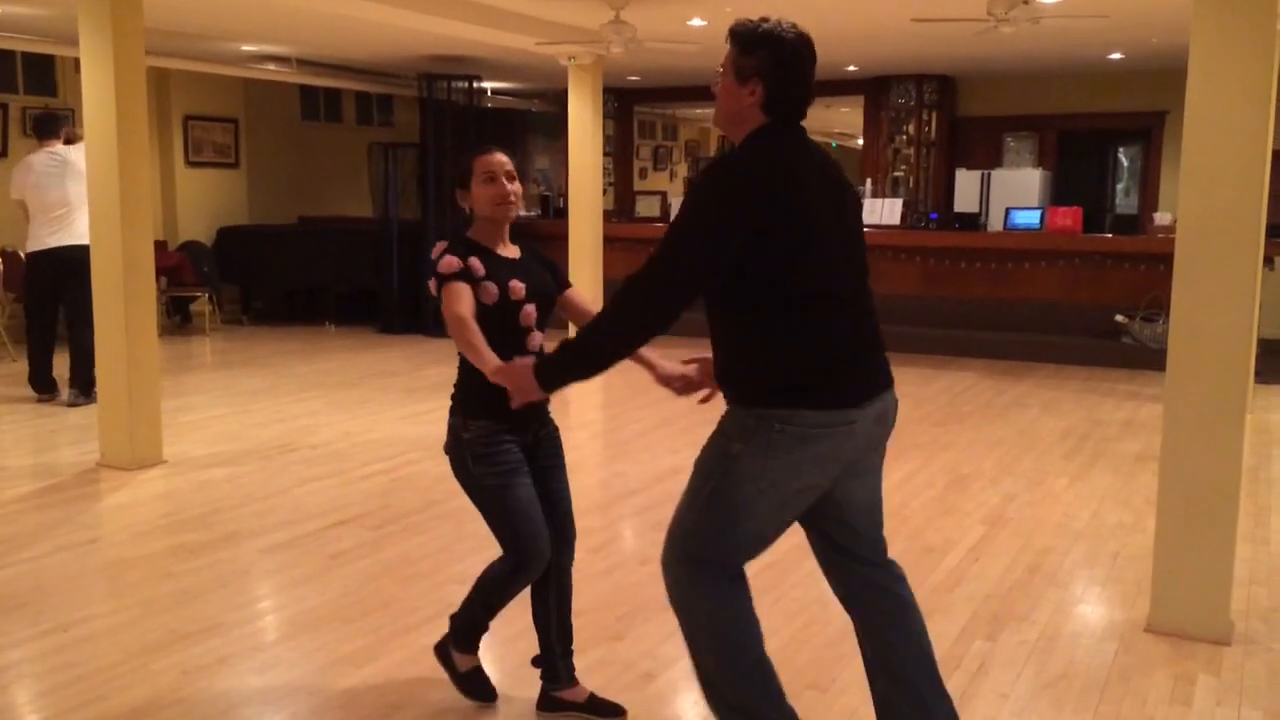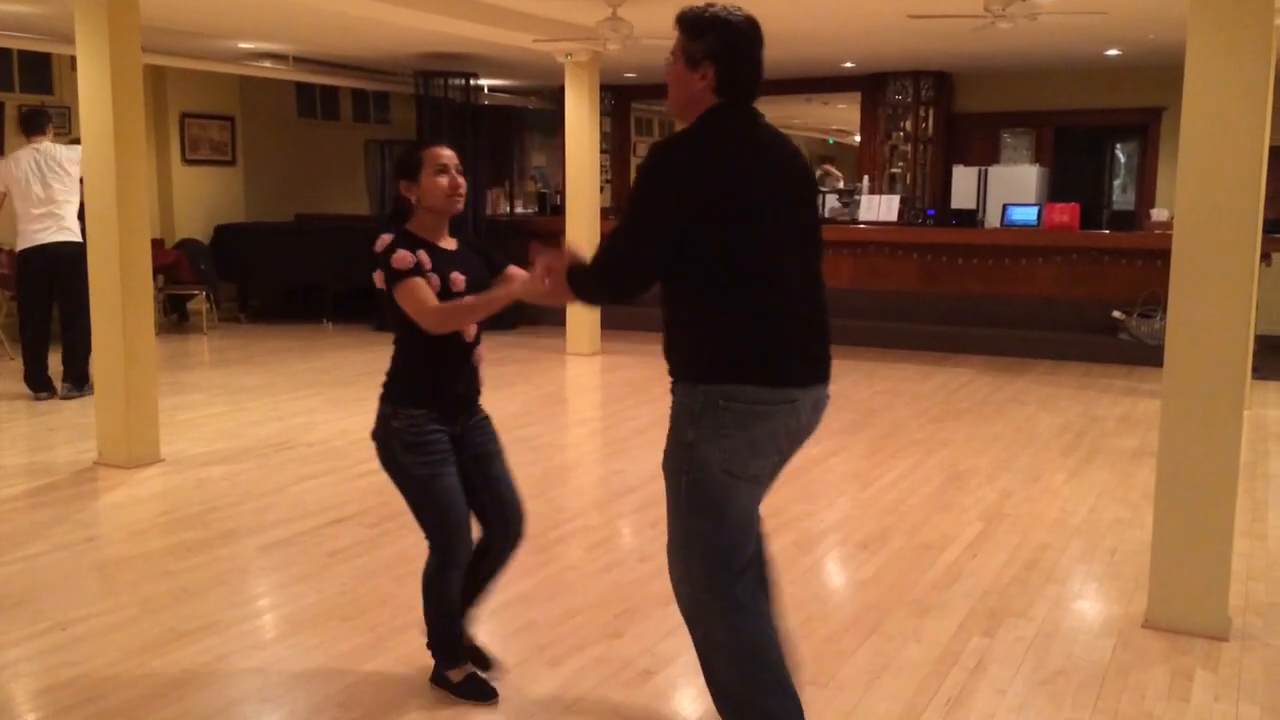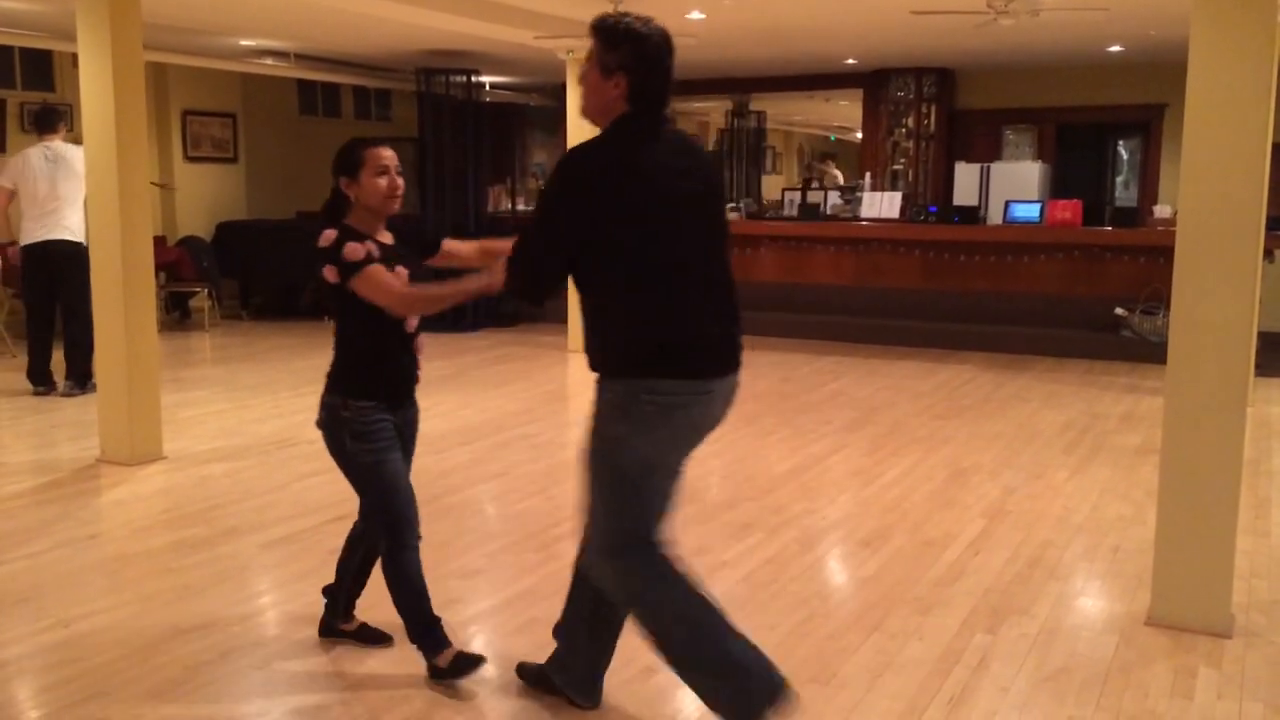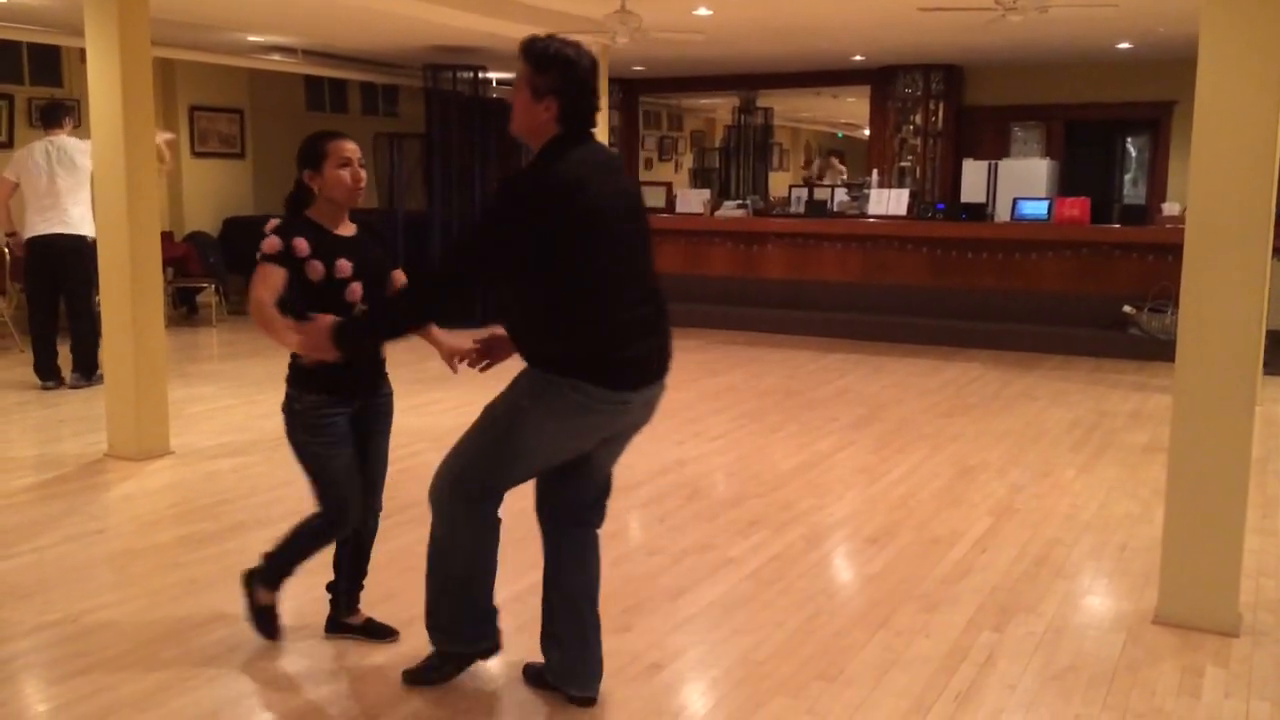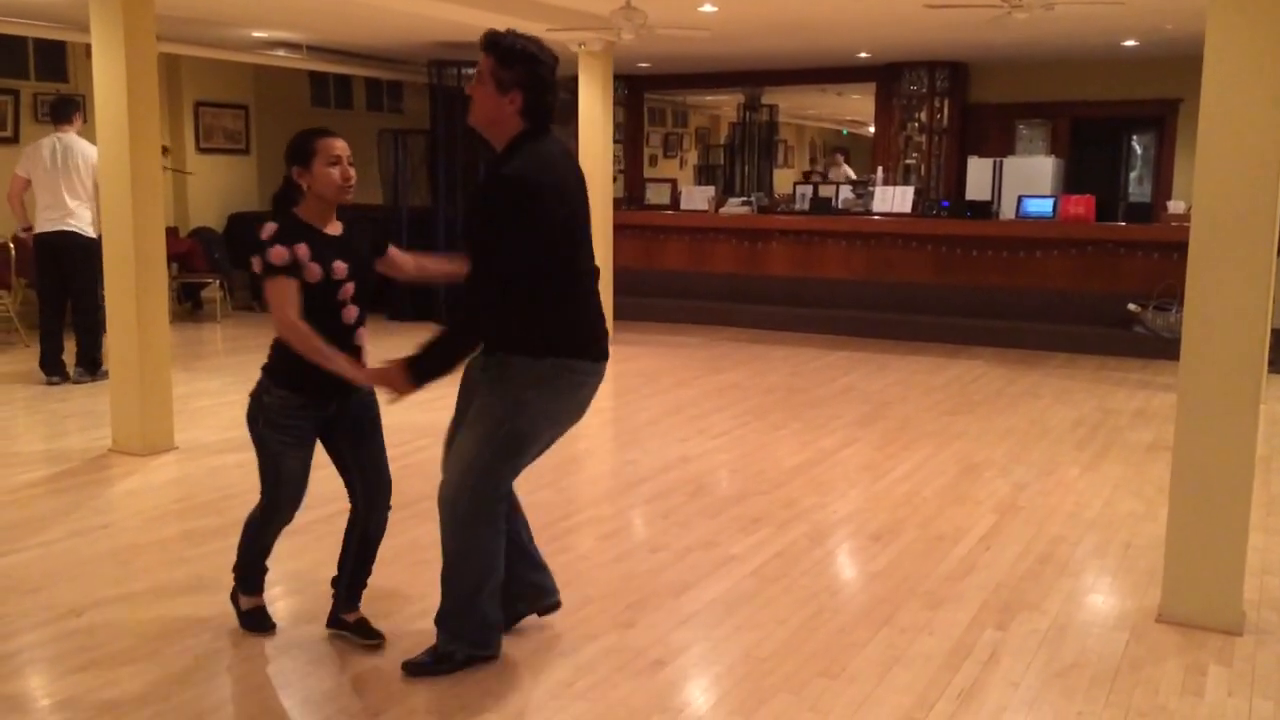
dt=0.3s
person 1, frame 1
left shoulder: (737, 179)
right shoulder: (824, 172)
left elbow: (656, 296)
left wrist: (550, 371)
right wrist: (734, 361)
left hip: (787, 417)
right hip: (865, 403)
left knee: (698, 565)
right knee: (864, 570)
person 1, frame 2
left shoulder: (682, 162)
right shoulder: (785, 158)
left elbow: (618, 283)
left wrist: (569, 274)
left hip: (729, 393)
right hip: (801, 385)
left knee: (715, 573)
right knee: (723, 544)
person 1, frame 3
left shoulder: (589, 168)
right shoulder: (694, 161)
left elbow: (531, 281)
left wrist: (520, 257)
left hip: (646, 383)
right hip: (710, 373)
left knee: (629, 558)
right knee: (615, 530)
person 1, frame 4
left shoulder: (541, 187)
right shoulder: (606, 171)
left wrist: (347, 335)
right wrist: (518, 336)
left hip: (576, 383)
right hip: (637, 379)
left knee: (461, 491)
right knee: (571, 515)
left ankle: (462, 639)
right ankle: (573, 667)
person 1, frame 5
left shoulder: (518, 180)
right shoulder: (544, 158)
left elbow: (486, 301)
left wrist: (416, 370)
left hip: (548, 361)
right hip: (543, 350)
left knee: (467, 490)
right knee: (478, 471)
left ankle: (468, 636)
right ankle: (527, 590)
person 2, frame 1
left shoulder: (536, 263)
right shoulder: (456, 257)
left elbow: (592, 320)
right elbow: (460, 321)
left wrist: (656, 364)
right wrist: (494, 369)
left hip: (536, 426)
right hip: (483, 430)
left knee: (560, 547)
right knee: (530, 550)
right ankle: (459, 643)
person 2, frame 2
left shoulder: (472, 253)
right shoulder: (397, 250)
left elbow: (536, 286)
right elbow: (434, 317)
right wrist: (511, 291)
left hip: (466, 415)
right hip: (413, 421)
left knee: (507, 525)
right knee: (453, 539)
left ankle: (454, 624)
right ankle: (449, 662)
person 2, frame 3
left shoulder: (403, 242)
right shoulder: (340, 243)
left elbow: (476, 252)
right elbow: (400, 300)
right wrist: (485, 282)
left hip: (399, 404)
right hip: (357, 409)
left knee: (379, 516)
right knee: (401, 525)
left ankle: (338, 614)
right ankle: (436, 648)
person 2, frame 4
left shoulder: (369, 241)
right shoulder: (291, 235)
right elbow: (259, 306)
left wrist: (445, 343)
right wrist: (295, 339)
left hip: (373, 393)
right hip: (318, 399)
left knee: (365, 507)
right knee: (340, 513)
left ankle: (345, 609)
right ankle: (265, 581)
person 2, frame 5
left shoulder: (356, 235)
right shoulder: (283, 237)
left elbow: (408, 267)
right elbow: (287, 323)
left wrist: (463, 265)
right wrist: (352, 369)
left hip: (352, 396)
right hip: (291, 398)
left knee: (374, 500)
right knee: (281, 504)
left ankle: (346, 608)
right ankle: (247, 589)
person 3, frame 1
left shoulder: (23, 168)
right shoulder: (81, 154)
left elbow: (26, 212)
right wrist: (73, 136)
left hip: (39, 251)
right hip: (78, 247)
left knee: (40, 322)
right knee: (82, 321)
left ankle: (43, 386)
right ankle: (81, 388)
person 3, frame 2
right shoulder: (72, 155)
left hip: (30, 249)
right hip: (68, 244)
left knee: (33, 321)
right knee: (75, 317)
left ankle: (40, 385)
right ankle: (74, 381)
person 3, frame 3
right shoulder: (80, 155)
left hip: (32, 246)
right hip: (70, 243)
left knee: (38, 316)
right knee: (77, 314)
left ankle: (40, 379)
right ankle: (77, 379)
person 3, frame 4
left shoulder: (24, 156)
right shoulder: (83, 149)
right wrist: (158, 138)
left hip: (36, 239)
right hip: (74, 237)
left knee: (42, 311)
right knee: (81, 307)
left ankle: (48, 373)
right ankle: (83, 371)
person 3, frame 5
left shoulder: (33, 151)
right shoulder: (90, 151)
left elbow: (14, 195)
left wrist: (27, 227)
left hip: (45, 236)
right hip: (81, 235)
left knee: (50, 305)
right knee: (87, 305)
left ankle: (53, 368)
right ankle: (87, 366)
